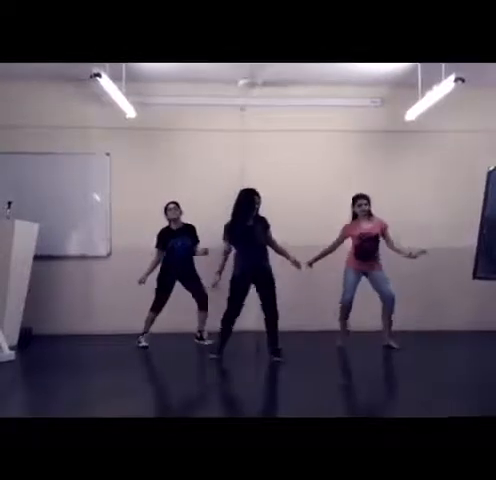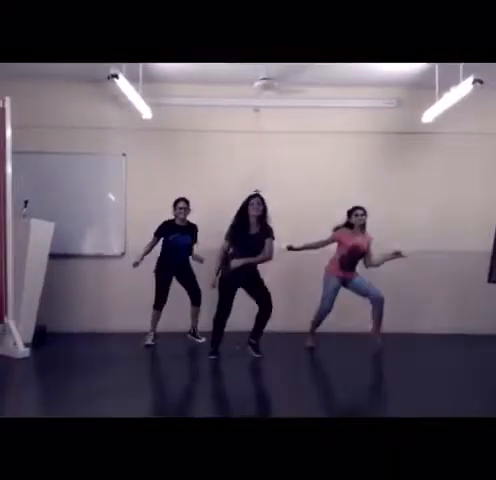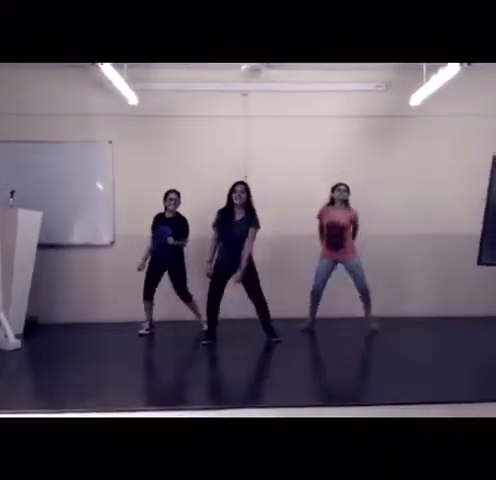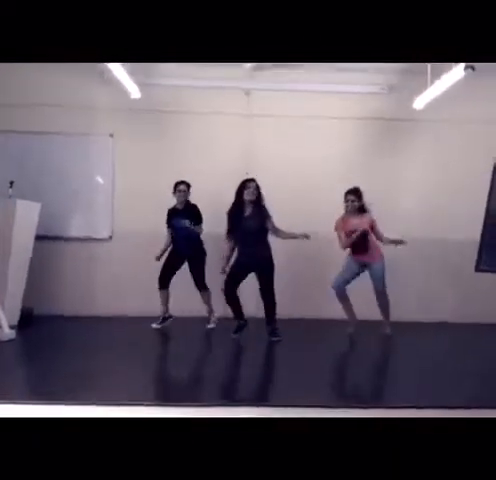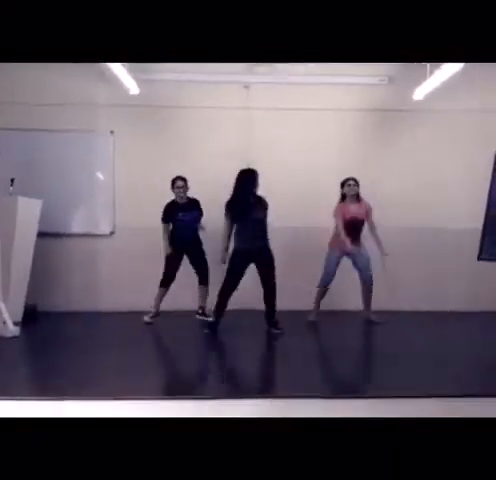
dt=1s
person 1, frame 1
left shoulder: (262, 222)
right shoulder: (232, 227)
left elbow: (271, 242)
right elbow: (226, 251)
left wrist: (290, 257)
right wrist: (219, 273)
left hip: (263, 271)
right hip: (242, 272)
left knee: (270, 309)
right knee: (233, 309)
left ankle: (273, 348)
right ankle: (220, 345)
person 1, frame 2
left shoulder: (266, 230)
right shoulder: (236, 227)
left elbow: (268, 255)
right elbow: (223, 251)
left wrist: (243, 260)
right wrist: (216, 274)
left hip: (250, 274)
right hip: (230, 274)
left knee: (266, 305)
right knee: (223, 310)
left ankle: (253, 340)
right ankle: (214, 347)
person 1, frame 3
left shoulder: (251, 217)
right shoulder: (223, 215)
left elbow: (248, 244)
right elbow: (215, 239)
left wrist: (241, 269)
right wrist: (210, 262)
left hip: (244, 262)
right hip: (223, 262)
left knee: (257, 296)
right knee: (213, 297)
left ankle: (269, 329)
right ankle: (211, 332)
person 1, frame 4
left shoulder: (260, 211)
right shoulder: (234, 213)
left elbow: (275, 231)
right elbow: (232, 239)
left wrist: (297, 235)
right wrist: (226, 261)
left hip: (263, 259)
right hip: (243, 259)
left knee: (267, 293)
right knee: (229, 288)
left ankle: (272, 327)
right ankle: (240, 321)
person 1, frame 5
left shoulder: (261, 203)
right shoulder: (233, 204)
left elbow: (263, 226)
right elbow: (228, 228)
right wrist: (224, 251)
left hip: (262, 249)
right hip: (241, 250)
left knee: (269, 285)
right knee: (229, 285)
left ankle: (271, 321)
right ankle: (216, 319)
person 2, frame 1
left shoulder: (379, 223)
right shoulder: (350, 227)
left elbow: (391, 245)
right elbow: (334, 245)
left wrist: (410, 253)
right wrist: (315, 259)
left hip: (374, 267)
right hip: (354, 266)
left knee: (389, 297)
right knee: (347, 299)
left ankle: (387, 337)
right ankle: (343, 331)
person 2, frame 2
left shoulder: (367, 239)
right shoulder: (343, 233)
left elbow: (369, 263)
right elbow: (321, 244)
left wrist: (389, 256)
right wrist: (297, 248)
left hip: (351, 276)
right hip: (334, 274)
left knee: (378, 298)
right knee: (325, 307)
left ankle: (376, 334)
right ankle: (311, 335)
person 2, frame 3
left shoulder: (352, 213)
right shoulder: (324, 211)
left hip: (348, 254)
right hip: (328, 255)
left knee: (363, 287)
right knee: (317, 288)
left ankle: (369, 317)
right ankle: (311, 321)
person 2, frame 4
left shoulder: (368, 218)
right shoulder: (341, 222)
left elbow: (379, 237)
right elbow: (344, 245)
left wrist: (393, 241)
right wrist: (357, 234)
left hip: (374, 258)
right hip: (355, 260)
left knee: (380, 292)
right knee: (337, 285)
left ankle: (387, 324)
right ankle: (352, 319)
person 2, frame 5
left shoulder: (366, 207)
right shoulder: (340, 207)
left elbow: (372, 228)
right elbow: (339, 229)
left wrist: (381, 247)
right wrist: (348, 245)
left hip: (357, 247)
right hip: (339, 246)
left knee: (367, 279)
right knee: (326, 279)
left ankle: (367, 312)
right ankle: (315, 310)
person 3, frame 1
left shoulder: (190, 229)
right shoulder: (164, 233)
left elbow: (194, 251)
right elbow: (158, 256)
left wrist: (202, 252)
right wrist: (146, 274)
left hip: (188, 271)
right hip: (168, 272)
left knee: (203, 298)
right knee: (158, 303)
left ankle: (200, 333)
right ankle: (144, 335)
person 3, frame 2
left shoulder: (192, 228)
right shoulder: (167, 226)
left elbow: (191, 250)
right elbow: (153, 242)
left wrist: (196, 257)
right wrist: (141, 257)
left hip: (183, 267)
right hip: (165, 267)
left knee: (196, 295)
right knee: (160, 300)
left ankle: (193, 330)
right ankle: (152, 333)
person 3, frame 3
left shoulder: (181, 221)
right shoulder: (158, 219)
left elbow: (184, 242)
right elbow: (153, 241)
left wrist: (175, 242)
right wrist: (144, 259)
left hip: (175, 261)
right hip: (157, 260)
left knee: (182, 292)
right knee: (148, 290)
left ankle: (200, 318)
right ankle: (149, 323)
person 3, frame 4
left shoulder: (193, 209)
right shoulder: (171, 212)
left elbow: (200, 231)
right elbow: (170, 234)
left wrist: (190, 227)
right wrist: (162, 251)
left hip: (195, 251)
right hip: (177, 250)
left knee: (199, 282)
right knee: (163, 279)
left ankle: (211, 314)
right ankle: (165, 315)
person 3, frame 5
left shoulder: (195, 203)
right shoulder: (170, 207)
right elbow: (165, 229)
left wrist: (200, 226)
right wrist: (166, 246)
left hip: (194, 245)
right hip: (176, 246)
left knee: (203, 274)
right knee: (168, 277)
left ankle: (201, 310)
right ankle: (155, 310)
